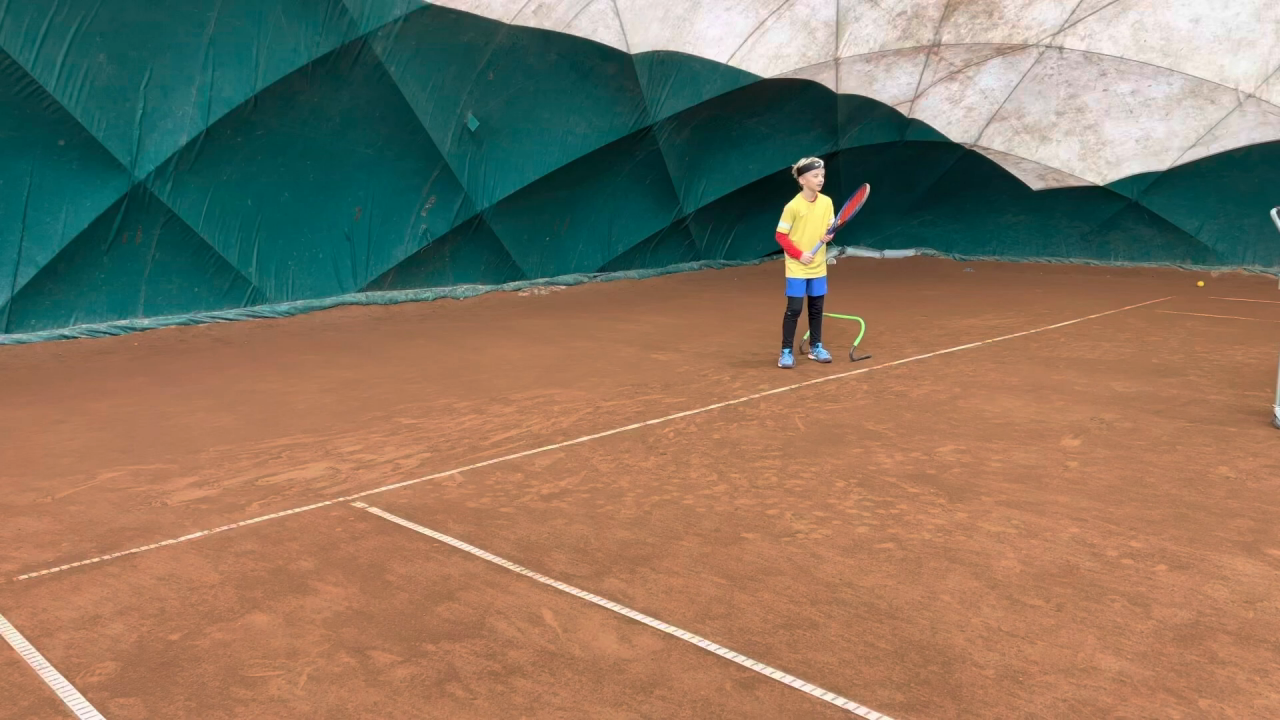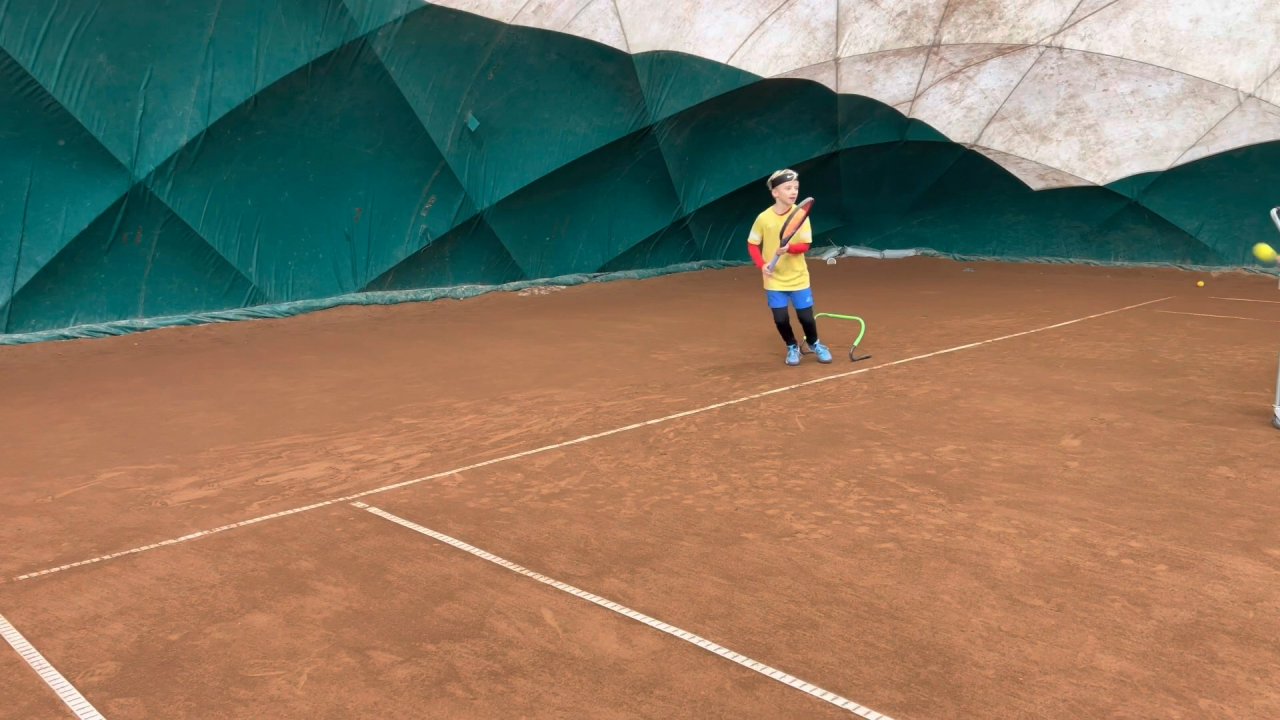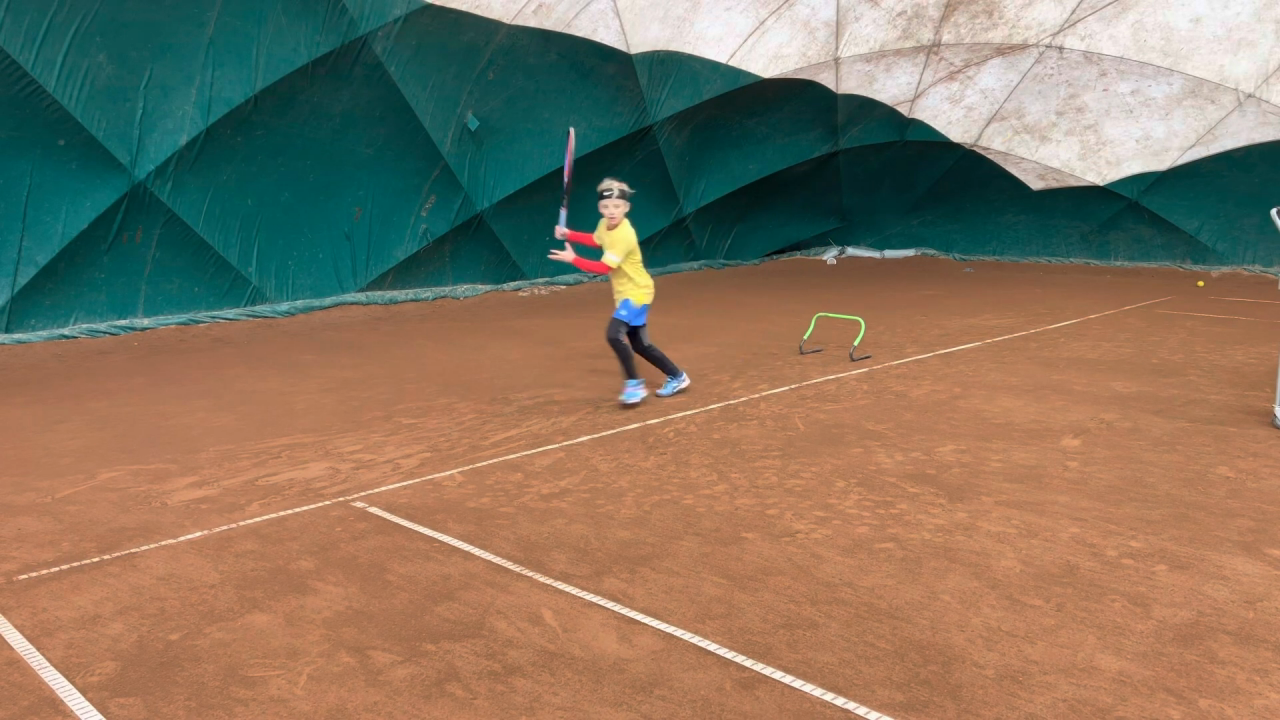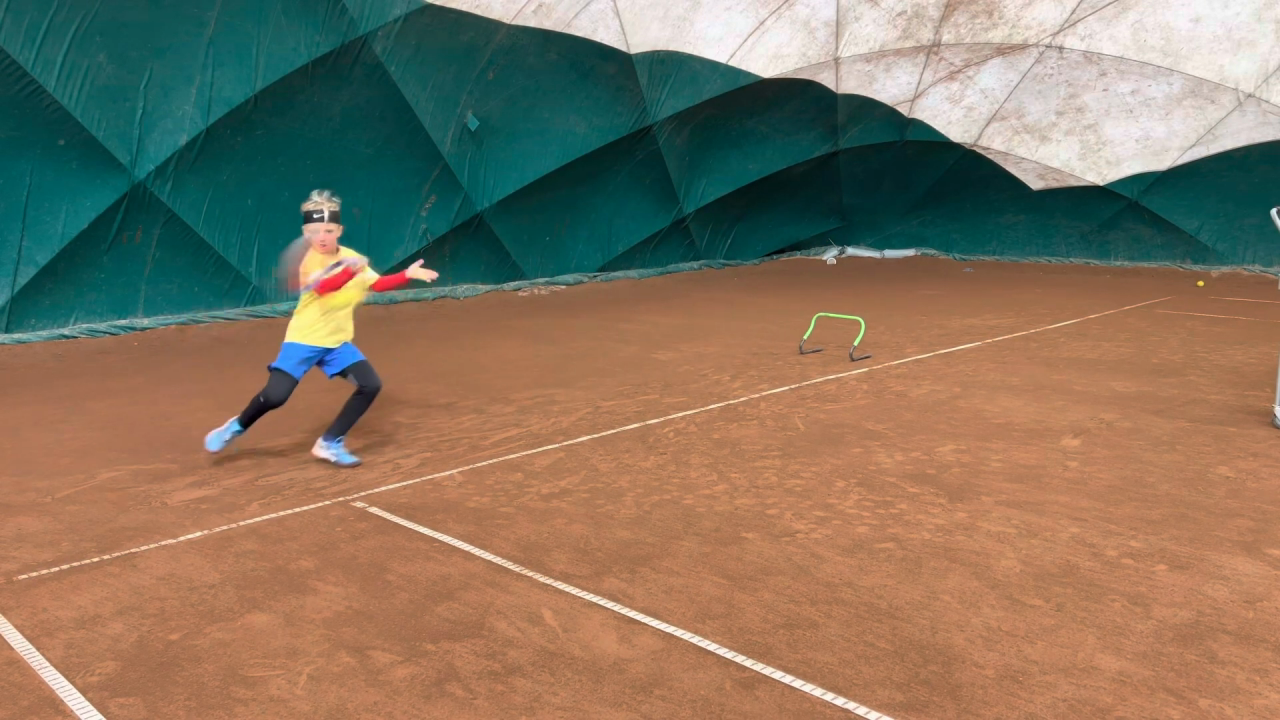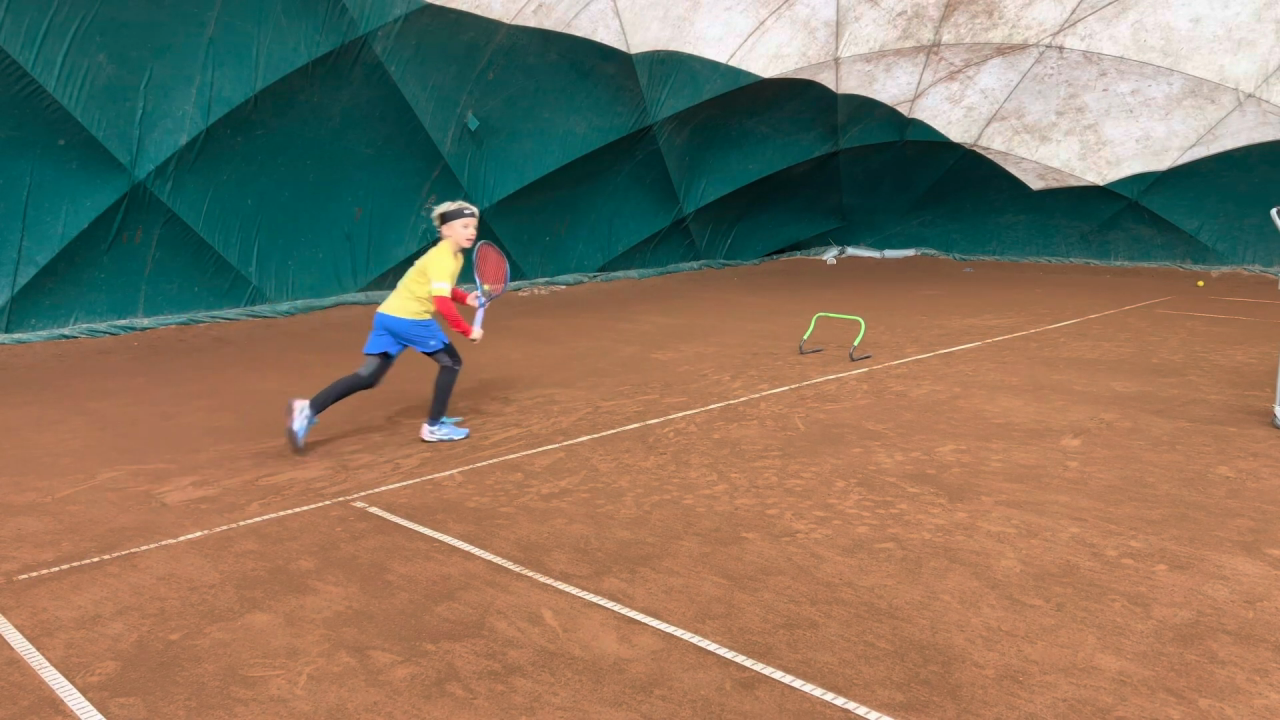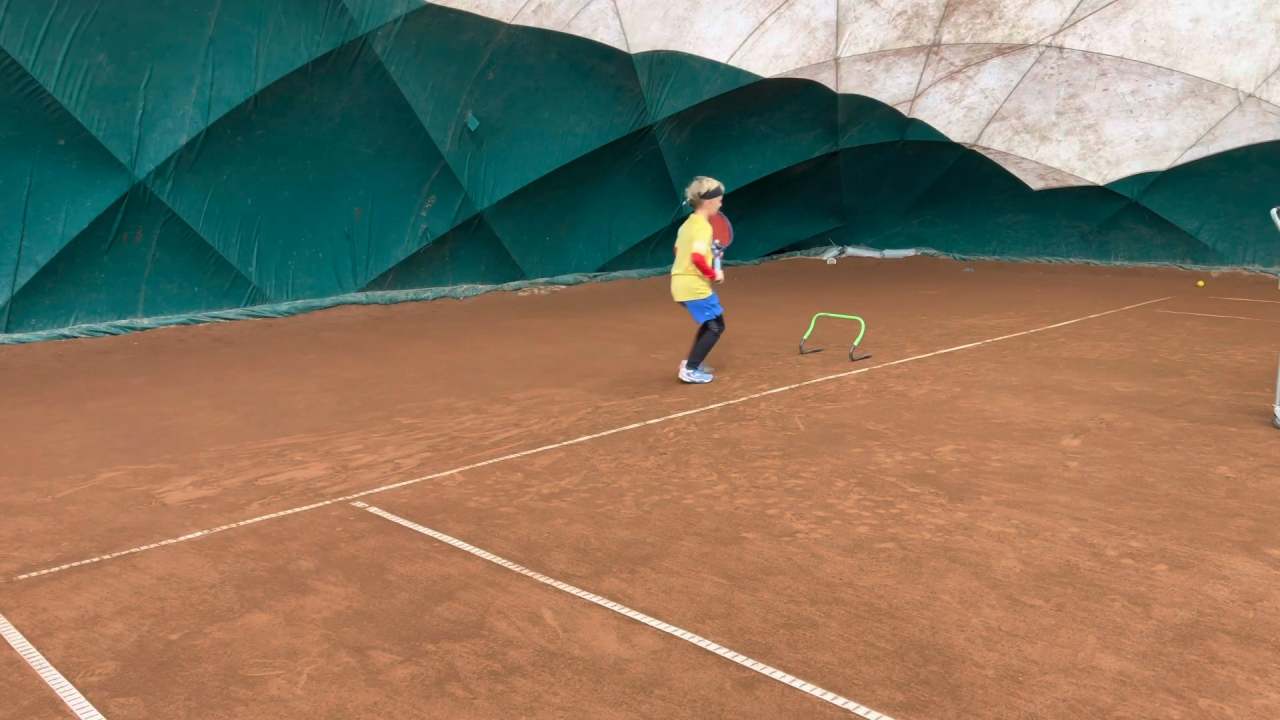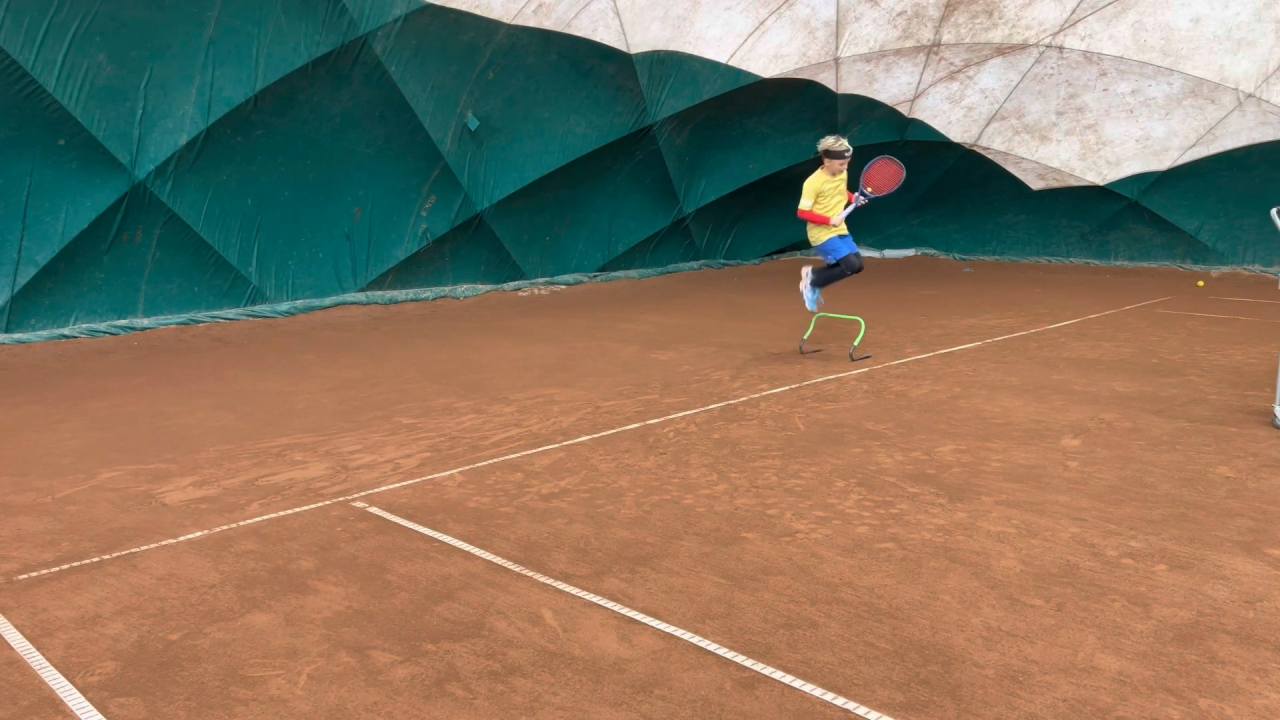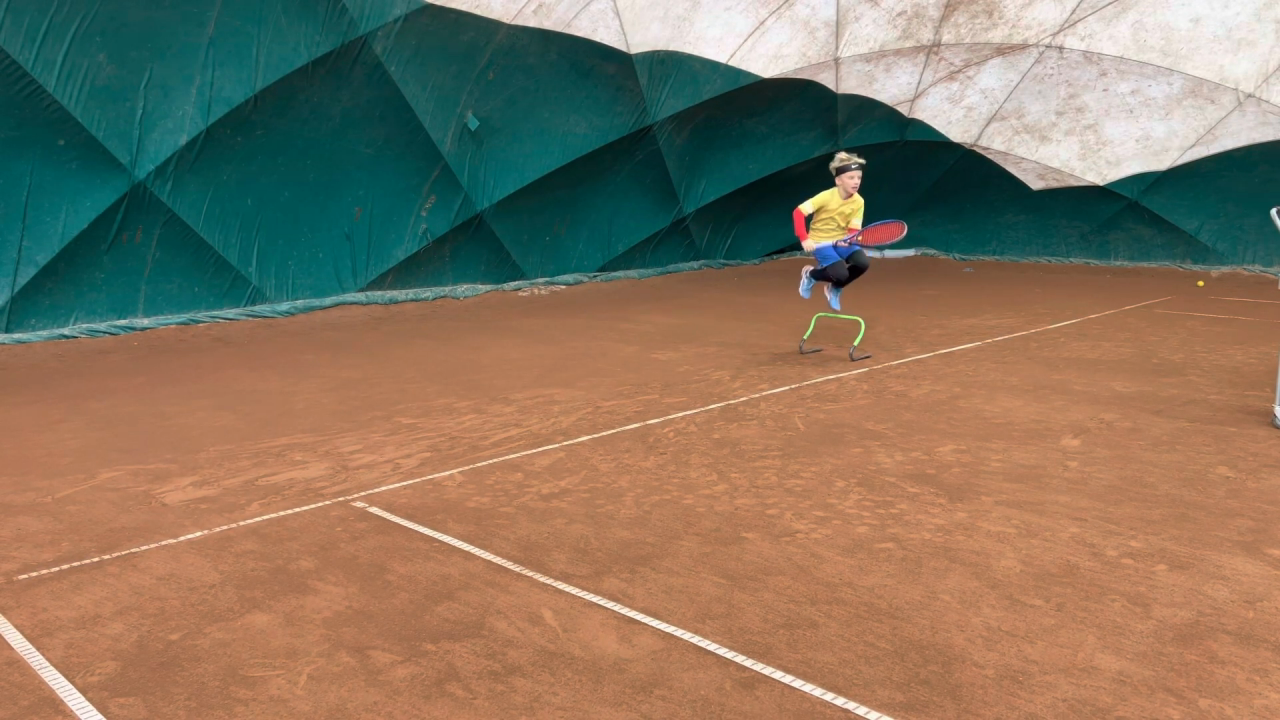
dt=0.7s
person 1, frame 1
left shoulder: (826, 202)
right shoulder: (793, 206)
left elbow: (830, 228)
right elbow: (780, 235)
left wrist: (828, 235)
right wrist: (799, 254)
left hip: (818, 267)
right hip: (797, 268)
left knee: (816, 307)
right knee: (794, 309)
left ankle: (816, 347)
right ankle: (786, 351)
person 1, frame 2
right shoulder: (763, 218)
left elbow: (805, 245)
right elbow: (752, 245)
left wrist: (788, 248)
right wrist: (762, 265)
left hip: (797, 277)
right hip: (775, 279)
left knee: (806, 317)
right knee: (781, 319)
left ankle: (815, 344)
right ankle: (792, 348)
person 1, frame 3
left shoulder: (624, 236)
right shoulder: (605, 224)
left elbow: (605, 268)
right elbow: (594, 240)
left wrist: (573, 259)
right wrist: (570, 234)
left hip: (637, 293)
right hip: (624, 293)
left knee: (614, 335)
right knee: (639, 344)
left ankle: (634, 384)
right ankle: (676, 377)
person 1, frame 4
left shoulder: (352, 257)
right shoulder: (305, 258)
left elbow: (378, 284)
right elbow: (322, 287)
left wrist: (407, 275)
right wrist: (350, 270)
left hip: (338, 342)
right hip: (303, 339)
left knee: (371, 385)
right knee: (274, 396)
left ankle: (331, 442)
right ankle: (238, 426)
person 1, frame 5
left shoulder: (455, 257)
right shoulder: (441, 260)
left elbow: (445, 290)
right elbow: (442, 304)
left wrist: (466, 298)
right wrist: (466, 330)
left hip: (388, 315)
right hip: (409, 318)
left knee: (367, 376)
right knee: (452, 363)
left ankle: (307, 409)
right ankle: (435, 425)
person 1, frame 6
left shoulder: (688, 224)
right shoulder: (703, 227)
right elbow: (697, 258)
right wrist: (713, 274)
left hip: (681, 286)
right hip: (696, 288)
left knee: (712, 324)
right knee: (716, 327)
left ankle: (693, 364)
right ankle: (691, 369)
person 1, frame 7
left shoulder: (842, 175)
right shoulder: (813, 182)
right elbow: (803, 212)
left wrist: (853, 198)
right wrist: (828, 220)
left hip: (840, 231)
right hip: (822, 234)
left knee: (857, 265)
right knee: (852, 266)
left ankle: (813, 275)
right ankle: (813, 279)
person 1, frame 8
left shoulder: (858, 202)
right shoulder: (825, 197)
left elbow: (855, 229)
right elbow: (798, 213)
left wrist: (852, 236)
right wrist: (804, 239)
left hip: (843, 241)
right hip: (821, 241)
left knee: (862, 263)
right knee: (841, 275)
left ankle: (835, 287)
right ankle: (811, 274)
